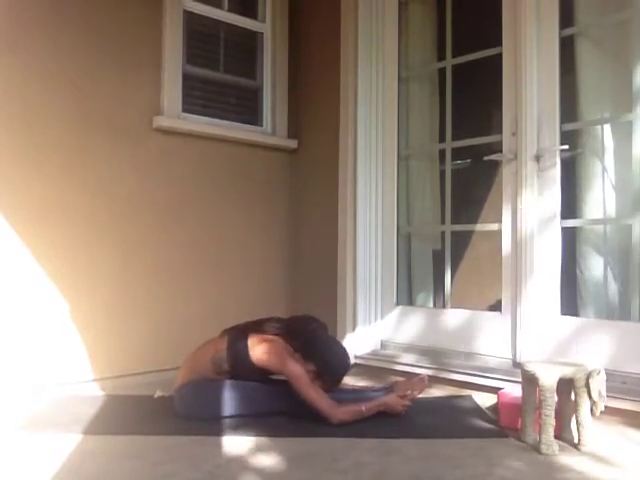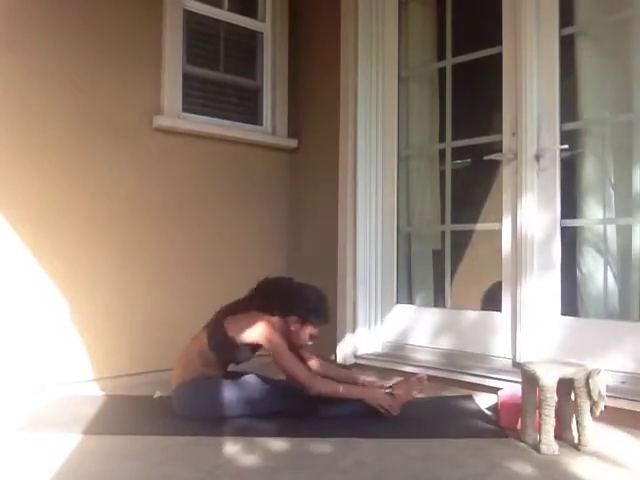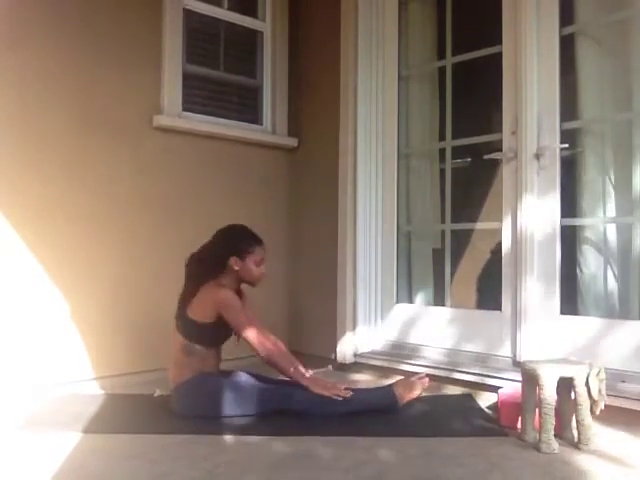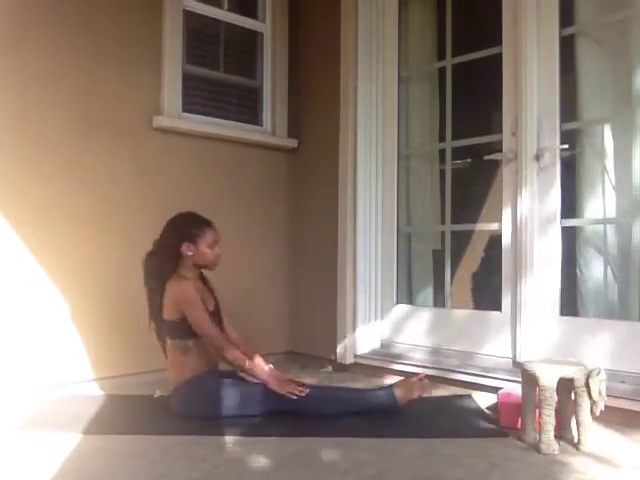
dt=0.5s
person 1, frame 1
left shoulder: (292, 344)
right shoulder: (283, 357)
left elbow: (322, 391)
right elbow: (334, 414)
left wrist: (381, 394)
right wrist: (383, 404)
left hip: (209, 384)
right hip: (194, 394)
left knee: (296, 394)
right knee: (286, 399)
left ankle: (385, 392)
person 1, frame 2
left shoulder: (274, 320)
right shoulder: (264, 328)
left elbow: (311, 362)
right elbow: (310, 383)
left wrist: (360, 380)
right wrist: (364, 393)
left hip: (209, 384)
right hip: (194, 393)
left knee: (289, 392)
right knee: (288, 399)
left ankle: (385, 395)
right ankle: (386, 401)
person 1, frame 3
left shoulder: (229, 291)
right shoulder: (220, 295)
left elbow: (266, 337)
right elbow: (264, 348)
left wrist: (307, 374)
right wrist: (308, 381)
left hip: (208, 383)
right hip: (194, 392)
left knee: (289, 387)
right knee: (288, 397)
left ankle: (387, 395)
right ankle: (390, 397)
person 1, frame 4
left shoulder: (199, 283)
right shoulder: (182, 288)
left elbow: (231, 335)
right elbow: (220, 346)
left wrist: (268, 370)
right wrist: (266, 378)
left hip: (208, 383)
right hip: (194, 392)
left knee: (291, 388)
right knee: (283, 397)
left ankle: (386, 395)
right ankle: (389, 398)
